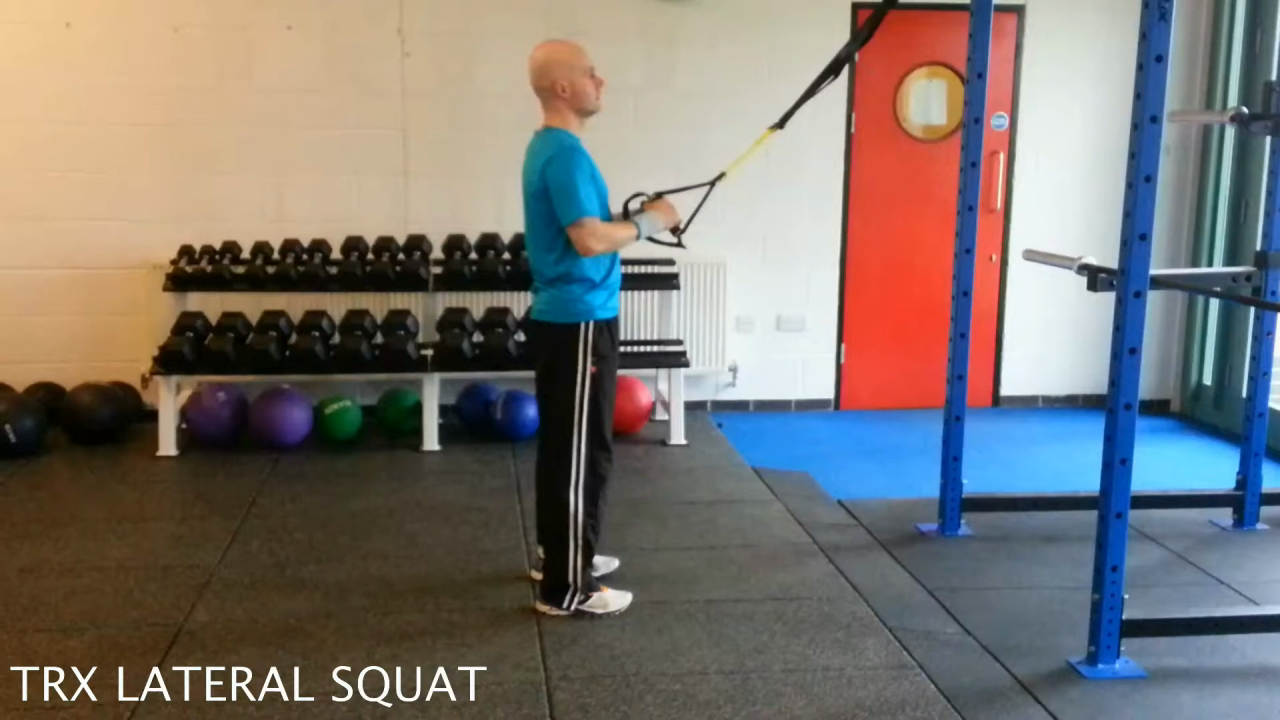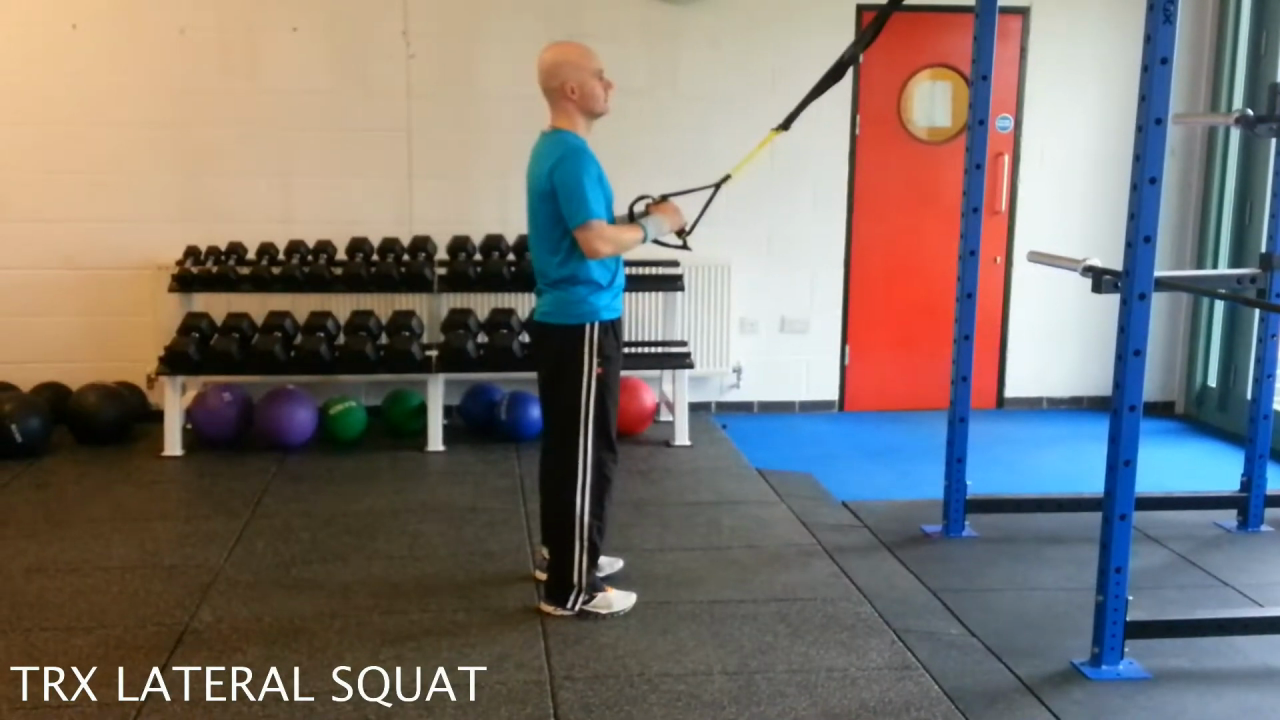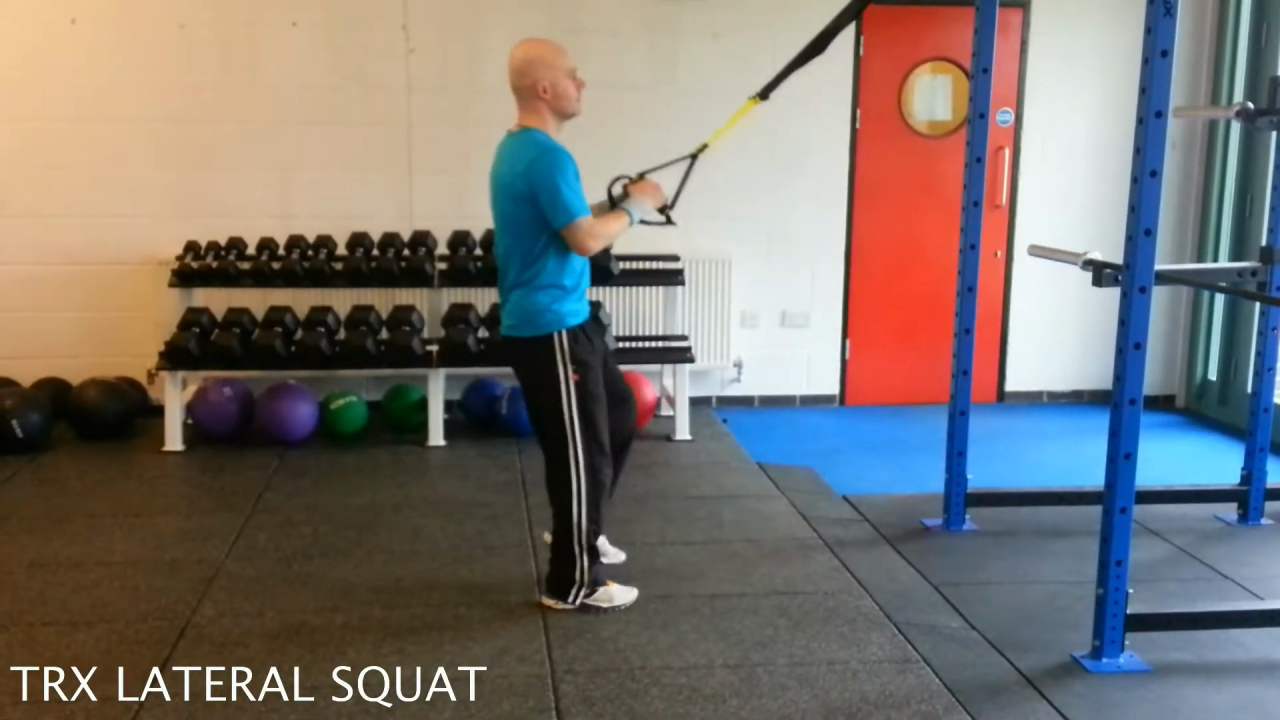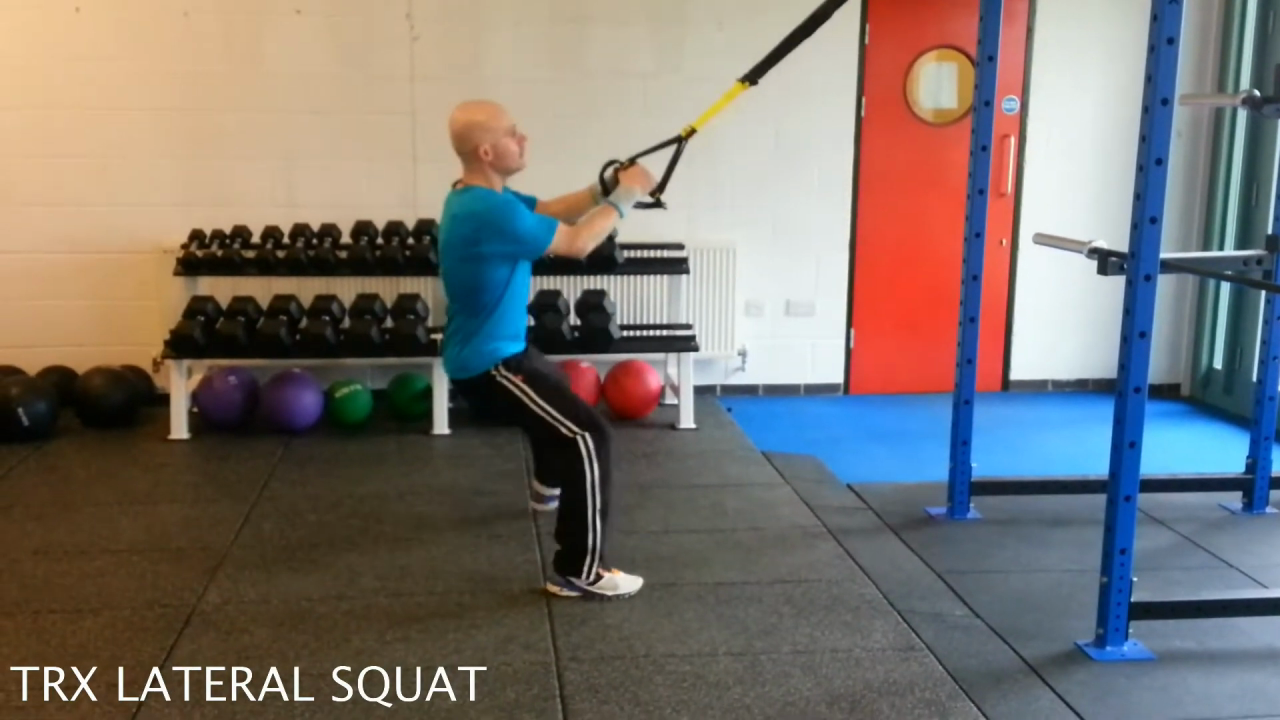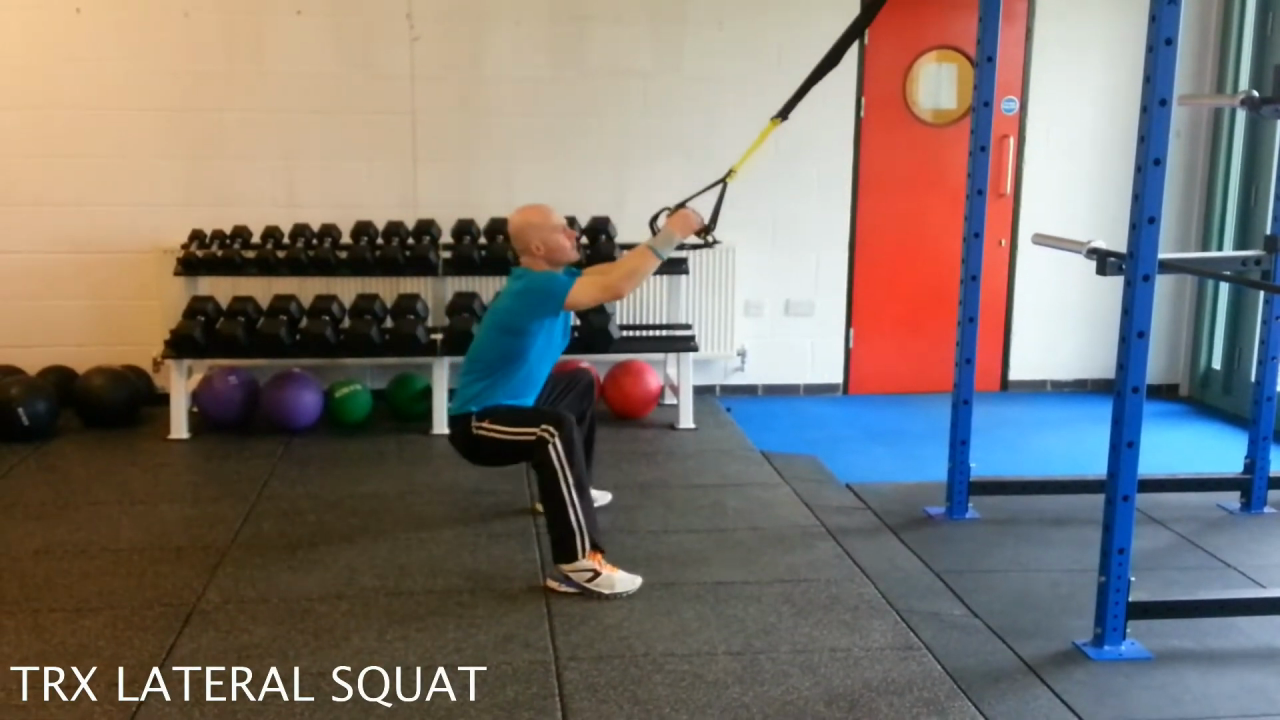
dt=1s
person 1, frame 1
left shoulder: (549, 147)
right shoulder: (564, 153)
right elbow: (588, 239)
left wrist: (632, 217)
right wrist: (648, 222)
left hip: (564, 317)
right hip: (577, 323)
left knee: (564, 447)
right knee: (582, 454)
left ankle: (559, 554)
right ankle: (566, 586)
person 1, frame 2
left shoulder: (553, 148)
right shoulder: (571, 156)
right elbow: (596, 242)
left wrist: (636, 219)
right wrist: (653, 225)
left hip: (565, 319)
right hip: (582, 325)
left knee: (566, 447)
right knee: (587, 455)
left ankle: (561, 554)
right ankle: (570, 587)
person 1, frame 3
left shoulder: (516, 148)
right shoulder: (545, 156)
right elbow: (585, 239)
left wrist: (615, 204)
right wrist: (636, 206)
left hip: (550, 321)
right hip: (551, 330)
left knee: (619, 418)
right knee: (584, 451)
left ankle: (578, 536)
right ankle: (572, 583)
person 1, frame 4
left shoulder: (485, 198)
right shoulder: (488, 212)
left elbow: (549, 212)
right elbow: (576, 243)
left wrist: (606, 188)
right wrist: (626, 196)
left hip: (497, 348)
right hip: (488, 365)
left knee: (557, 385)
right knee: (588, 436)
left ankle: (548, 484)
right ankle: (578, 572)
person 1, frame 5
left shoulder: (547, 278)
right shoulder: (535, 288)
left elbow: (611, 270)
right elbow: (616, 286)
left wrist: (666, 235)
right wrist: (670, 235)
left hip: (507, 403)
right hip: (477, 422)
left knee: (581, 384)
right knee: (556, 428)
left ankle: (570, 489)
right ankle: (577, 565)
